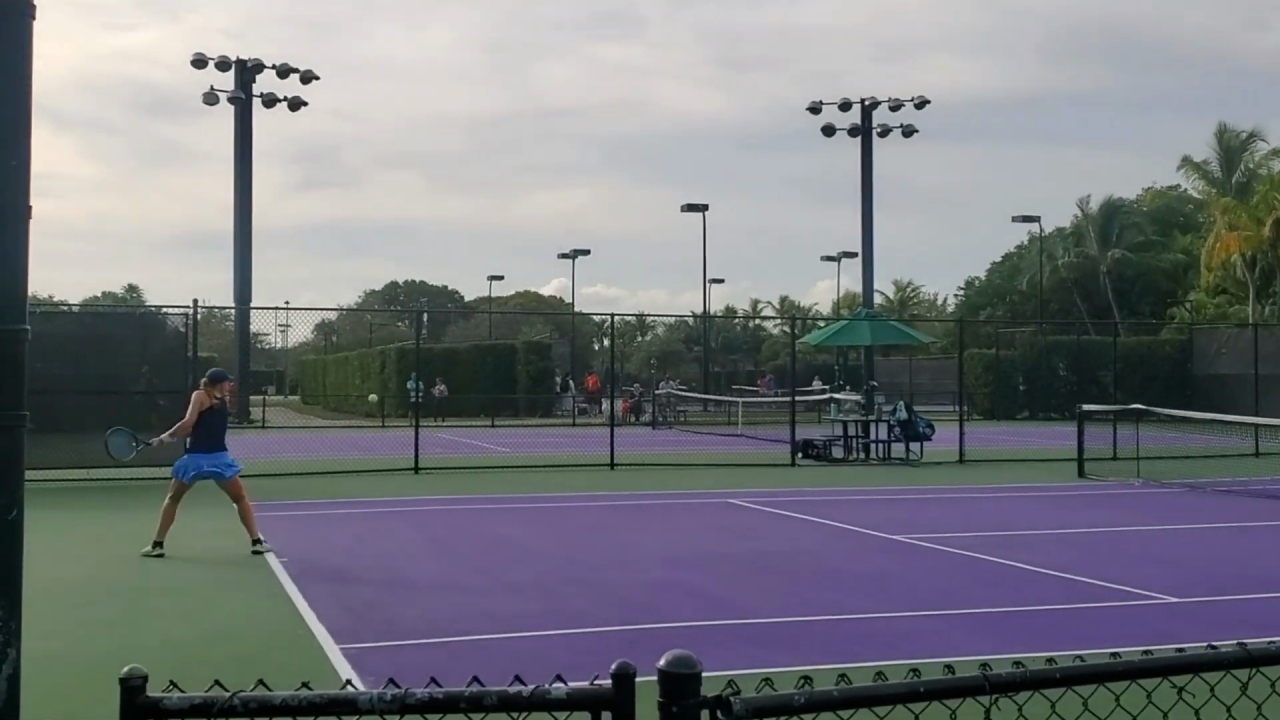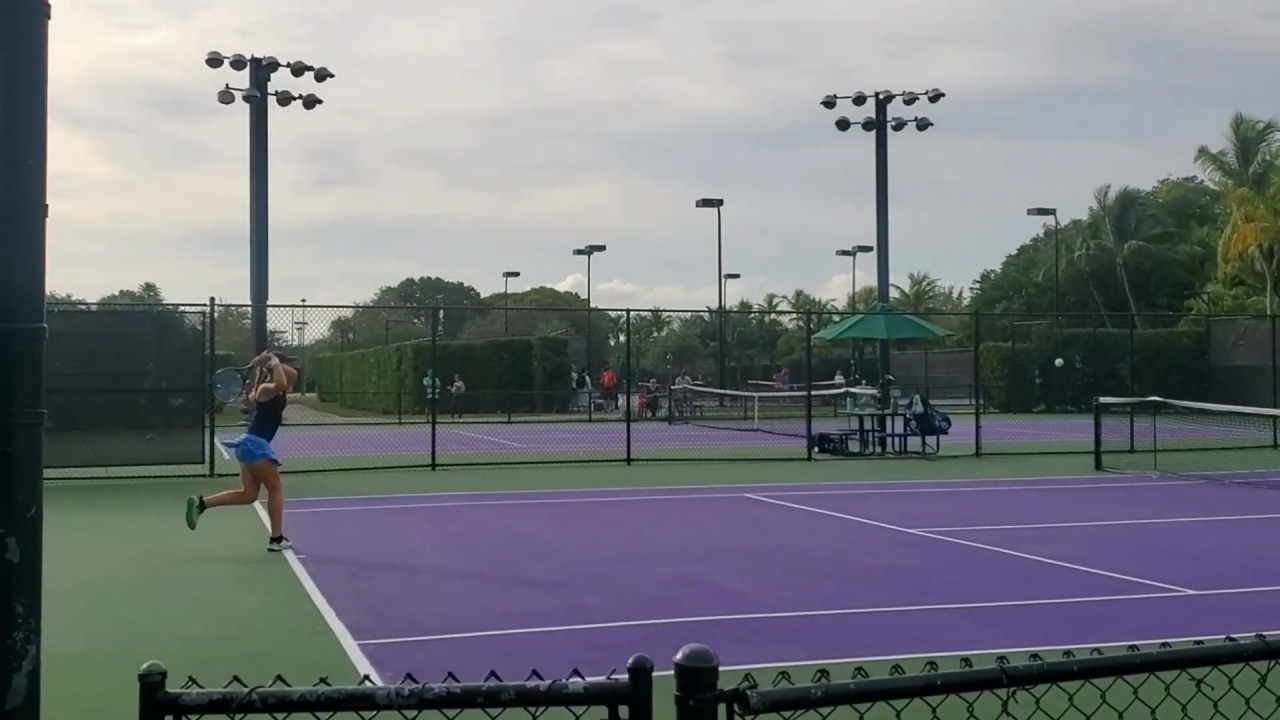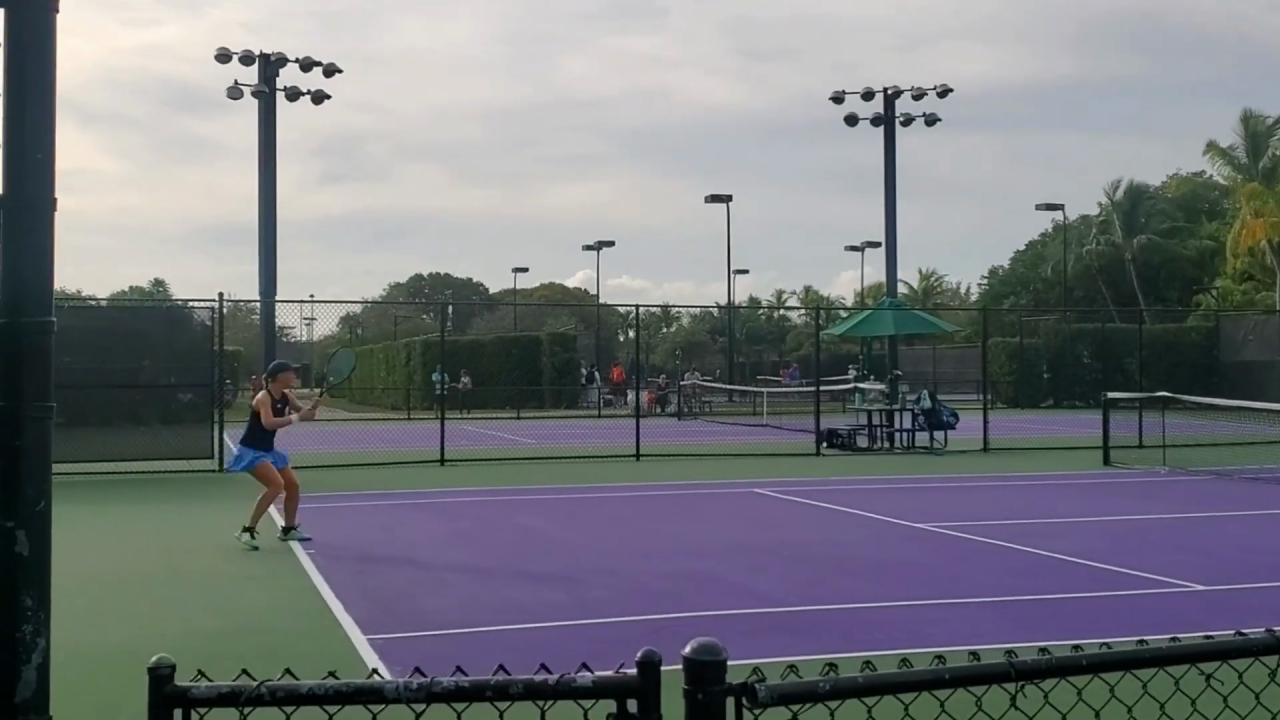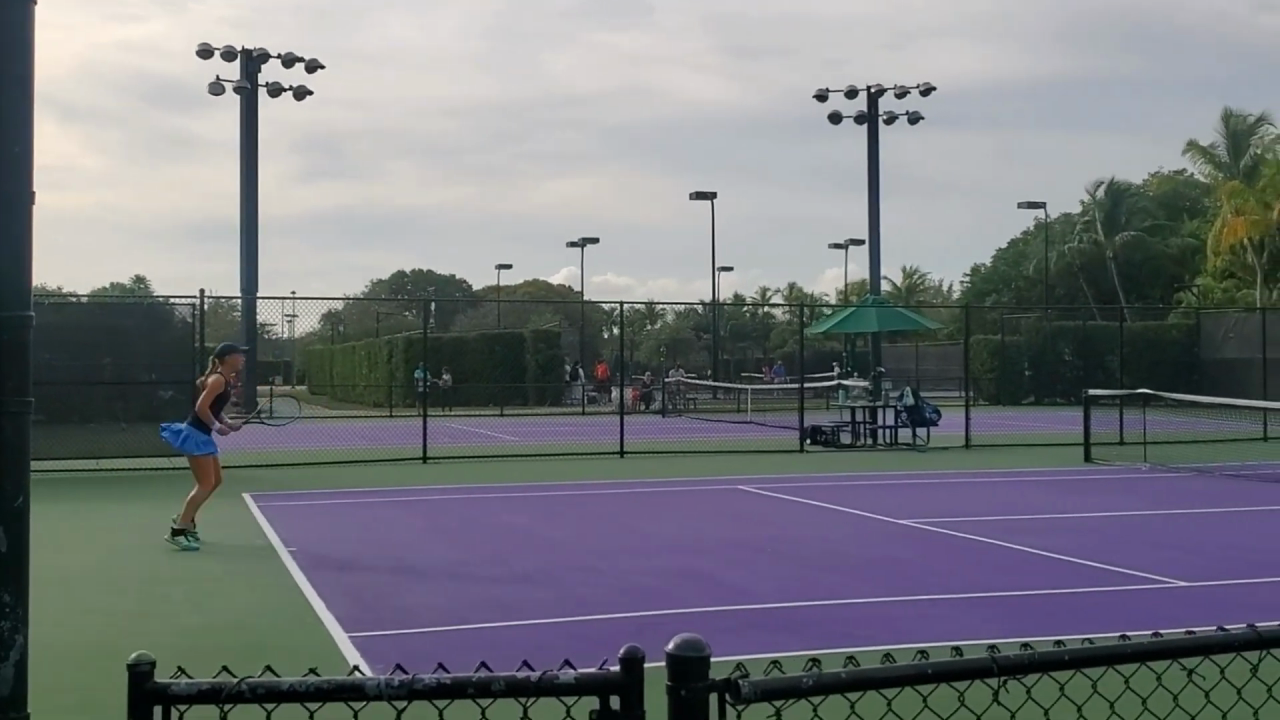
dt=0.4s
person 1, frame 1
left shoulder: (199, 396)
right shoulder: (225, 403)
left elbow: (188, 423)
left wrist: (166, 437)
right wrist: (176, 436)
left hip: (195, 459)
right hip: (219, 459)
left knee: (173, 499)
right knee: (242, 500)
left ankle: (157, 545)
right ankle: (257, 542)
person 1, frame 2
left shoulder: (279, 386)
right shoulder: (267, 388)
left elbow: (293, 375)
right elbow: (281, 383)
left wrist: (271, 362)
right wrist: (273, 362)
left hip: (255, 444)
right hip: (255, 444)
left knee: (248, 495)
right knee: (276, 489)
left ankle: (200, 503)
right ankle: (277, 539)
person 1, frame 3
left shoulder: (285, 396)
right shoulder: (263, 397)
left elbow: (304, 413)
right elbow: (268, 423)
left wrist: (311, 408)
right wrist: (296, 418)
left hip: (268, 451)
right hip: (251, 452)
left knee: (293, 486)
right knee: (275, 486)
left ankle: (288, 529)
right ankle: (248, 530)
person 1, frame 4
left shoulder: (227, 380)
right shoulder: (218, 380)
right elbow: (201, 408)
left wrist: (227, 423)
right wrist: (217, 427)
left hip: (202, 435)
right hip: (195, 435)
left knee: (215, 480)
right knee: (206, 483)
left ankle: (184, 519)
right ankle: (178, 531)
